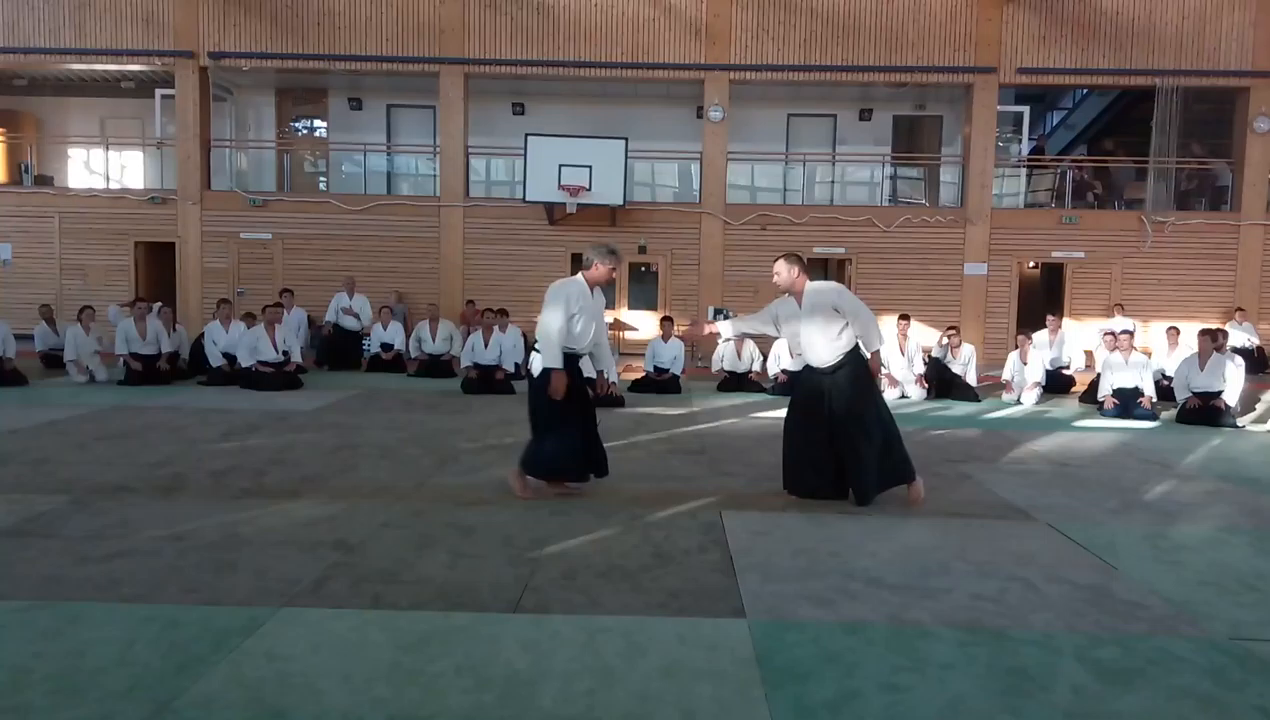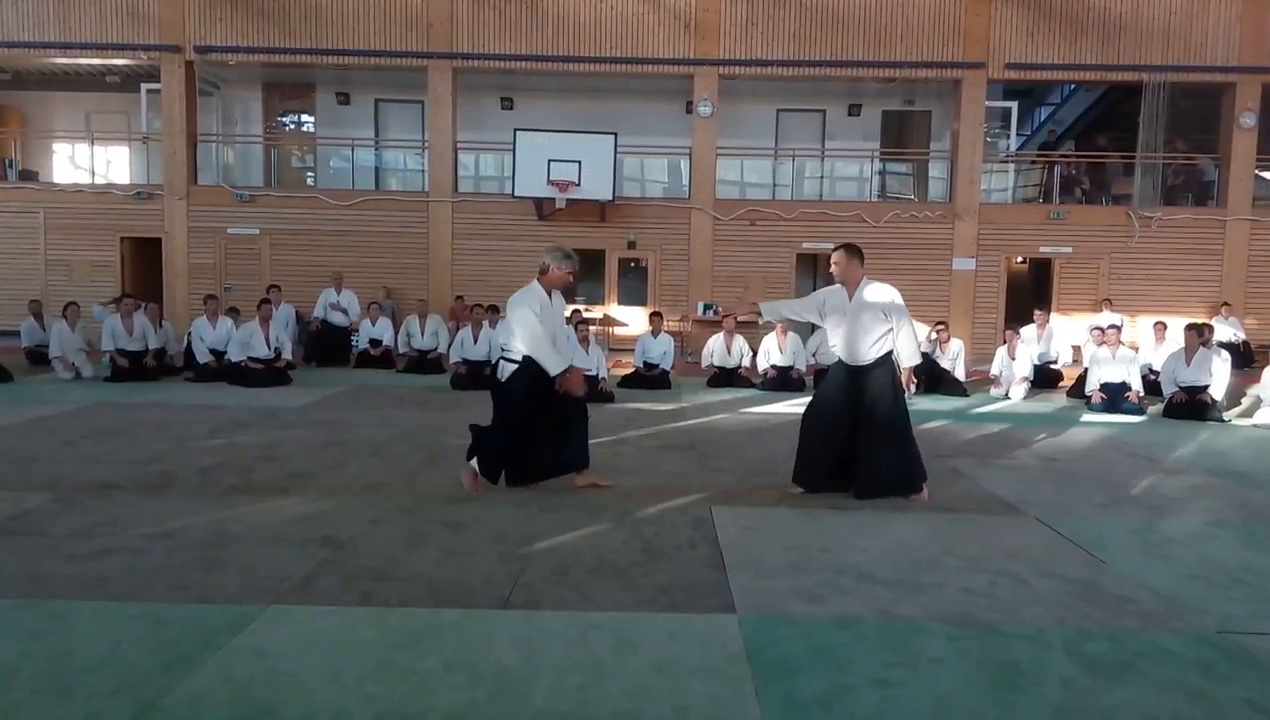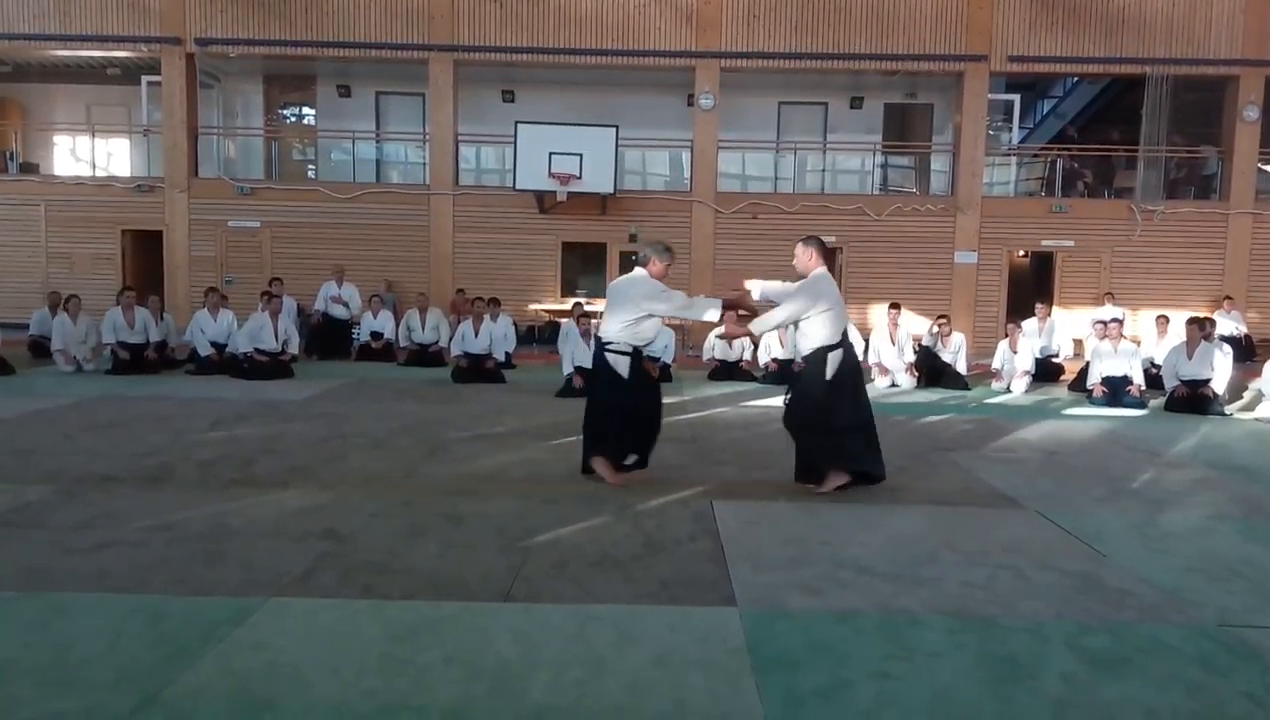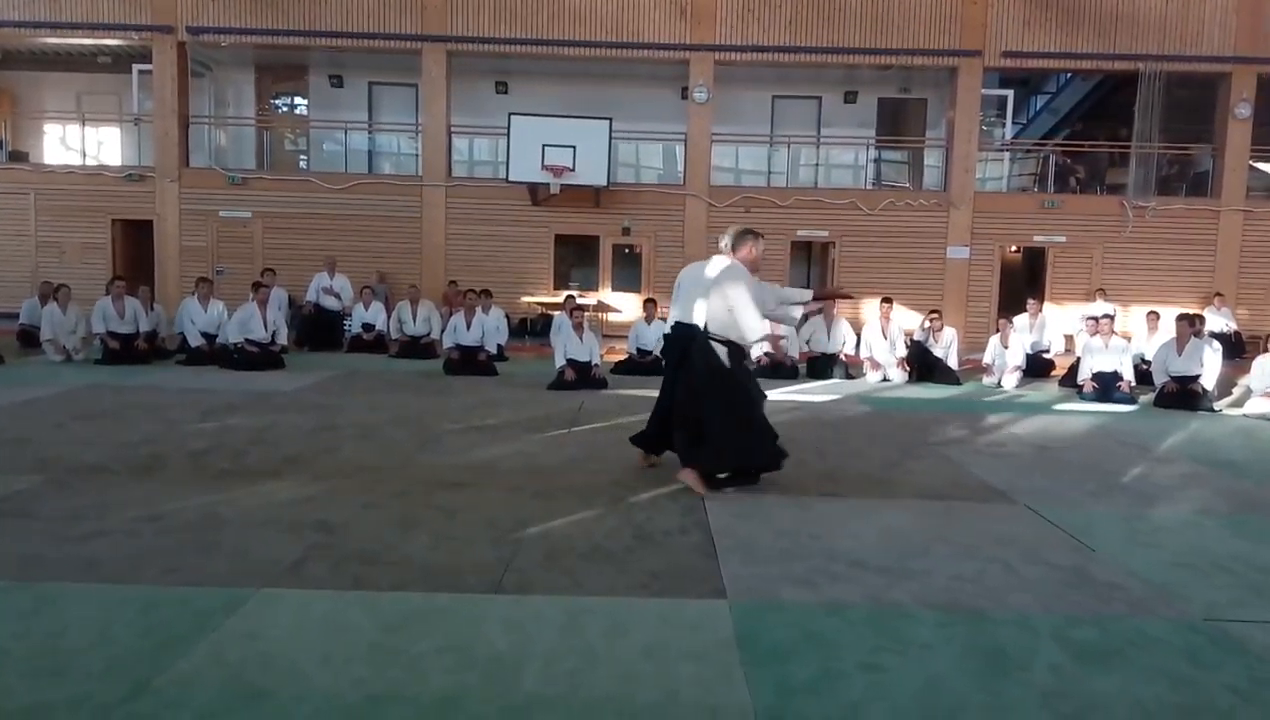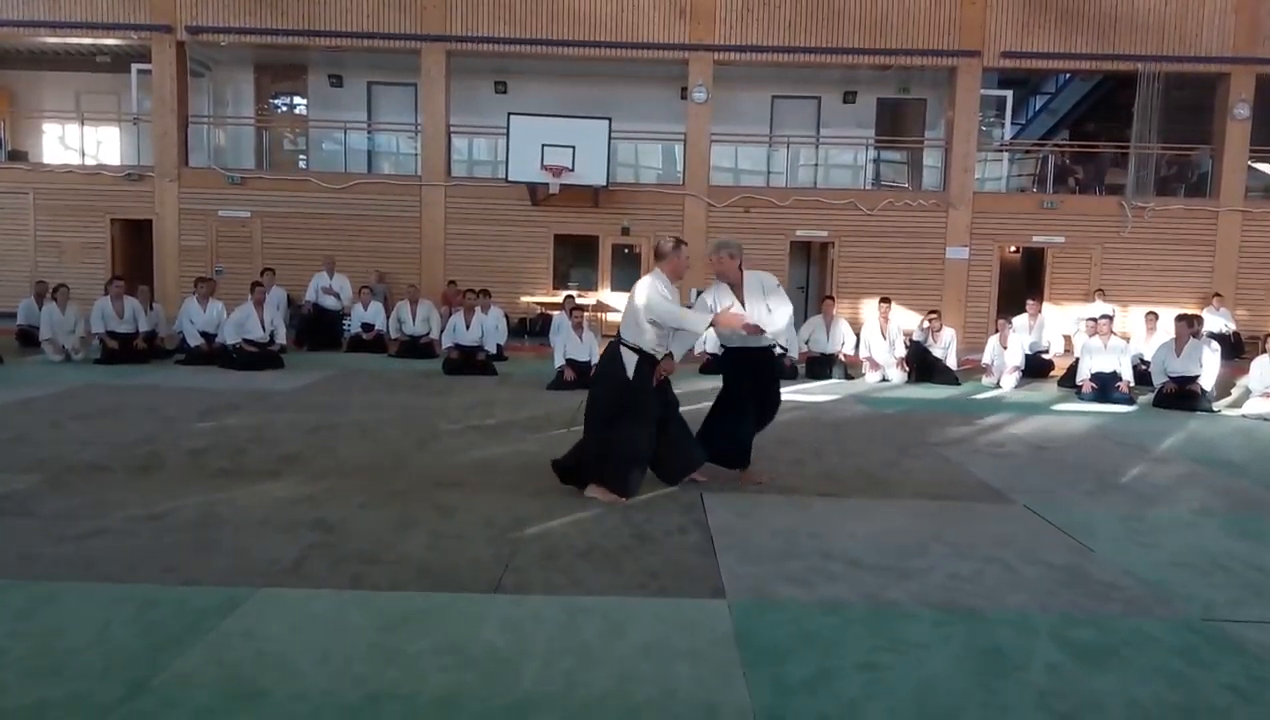
dt=0.5s
person 1, frame 1
left shoulder: (832, 292)
right shoulder: (780, 307)
left elbow: (863, 317)
right elbow: (752, 322)
left wrist: (873, 353)
right wrist: (714, 327)
left hip: (849, 369)
right hip: (815, 374)
left knee: (869, 426)
right knee: (802, 430)
left ankle: (909, 479)
right ankle: (810, 484)
person 1, frame 2
left shoulder: (884, 293)
right shoulder: (828, 296)
left elbow: (904, 329)
right elbow: (794, 308)
left wrist: (907, 367)
right wrist: (754, 308)
left hip: (879, 372)
right hip: (844, 370)
left knee: (889, 431)
right knee: (820, 423)
left ankle: (912, 484)
right ankle: (812, 480)
person 1, frame 3
left shoulder: (816, 285)
right shoulder: (812, 283)
left elbow: (787, 312)
right elbow: (787, 292)
left wrist: (746, 328)
right wrist: (752, 286)
left hip: (830, 359)
right hip: (832, 357)
left knee: (809, 416)
left ankle: (839, 468)
person 1, frame 4
left shoulder: (727, 273)
right shoulder: (735, 276)
left elbow: (774, 297)
right elbow: (746, 309)
left wrist: (815, 296)
right wrist: (769, 337)
left hip: (719, 352)
right hip: (718, 353)
right knee: (737, 413)
right ankle: (697, 469)
person 1, frame 5
left shoulder: (665, 287)
right shoulder: (652, 286)
left elbow: (676, 328)
right elbow: (675, 318)
left wrist: (669, 356)
right wrist: (716, 318)
left hip: (640, 360)
right hip: (626, 361)
left knee: (663, 413)
right knee: (628, 423)
left ankle: (680, 468)
right ankle: (600, 483)
person 2, frame 1
left shoulder: (598, 297)
right shoulder: (564, 289)
left elbow: (600, 338)
right elbow: (550, 332)
left wrist: (604, 373)
right wrist: (555, 371)
left hip: (569, 364)
right hip: (550, 364)
left knee: (580, 420)
right knee: (557, 422)
left ankle: (558, 478)
right ankle: (522, 472)
person 2, frame 2
left shoulder: (556, 298)
right shoulder: (523, 300)
left elbow: (559, 338)
right elbow: (536, 343)
left wrist: (567, 371)
right wrist: (563, 373)
left hip: (549, 368)
right hip: (518, 370)
left knee: (572, 413)
right knee: (509, 425)
left ankle: (582, 473)
right ankle: (475, 469)
person 2, frame 3
left shoulder: (621, 284)
right shoulder: (651, 289)
right elbow: (688, 307)
left wrist: (645, 358)
right wrist: (732, 303)
left hip: (612, 354)
right hip: (618, 358)
right knee: (642, 411)
left ankle: (616, 463)
right ankle: (602, 457)
person 2, frame 4
left shoulder: (690, 271)
right shoulder: (734, 276)
left hip: (677, 338)
right hip: (706, 343)
left knee: (673, 399)
right knee: (723, 403)
left ankle: (651, 449)
person 2, frame 5
left shoulder: (765, 281)
right shoulder: (712, 294)
left elbow: (784, 314)
right elbow: (694, 326)
left wrist: (751, 323)
right wrist: (672, 358)
left hip: (766, 355)
right hip: (735, 358)
left knee: (765, 406)
right knee: (741, 409)
right ankle: (741, 465)
